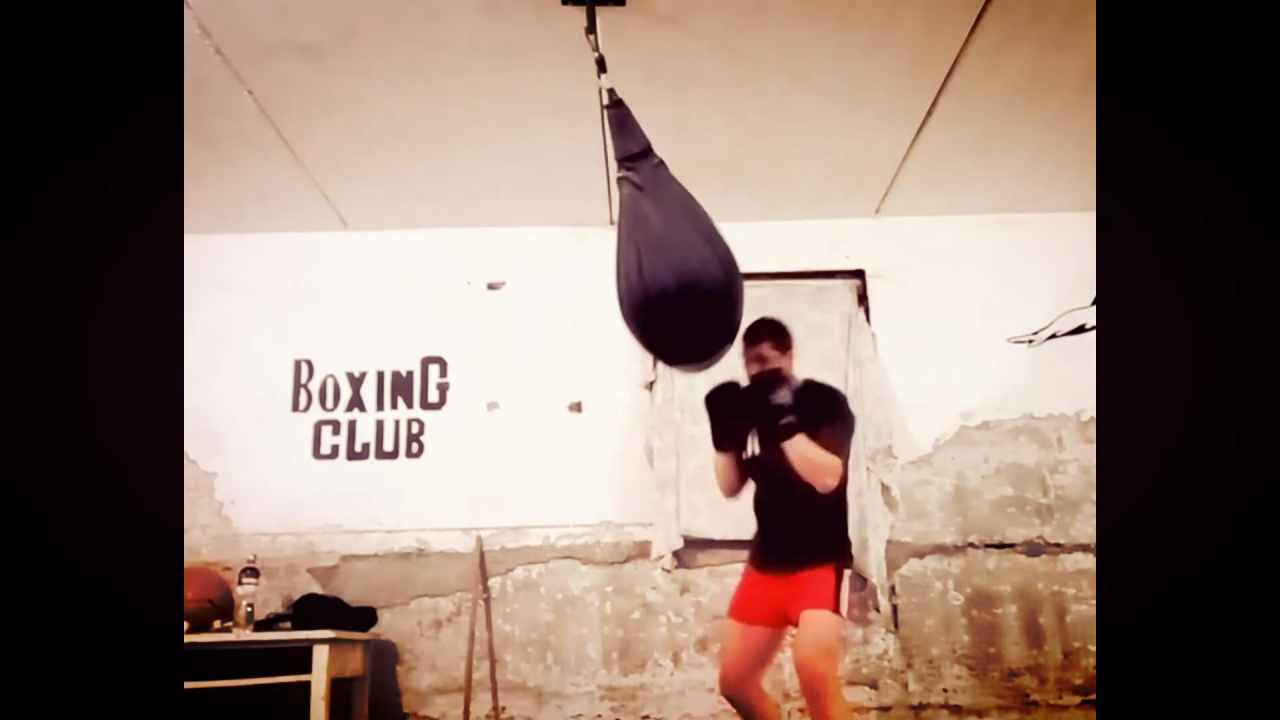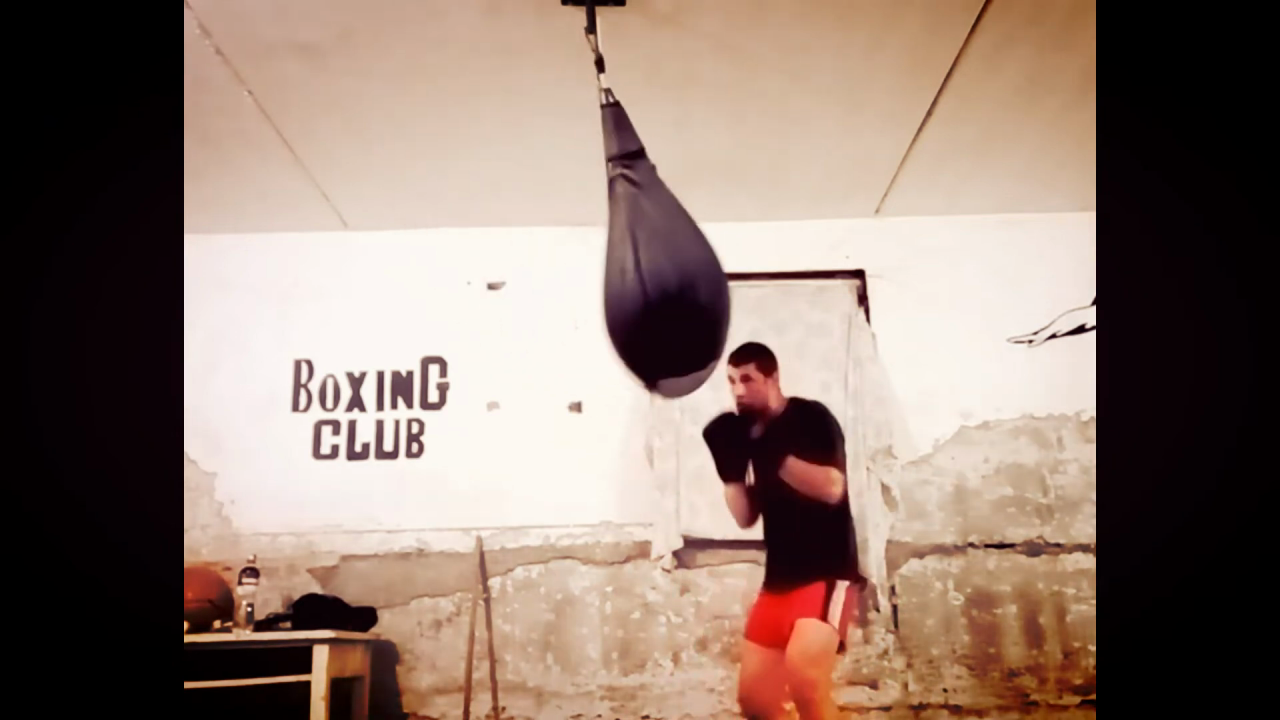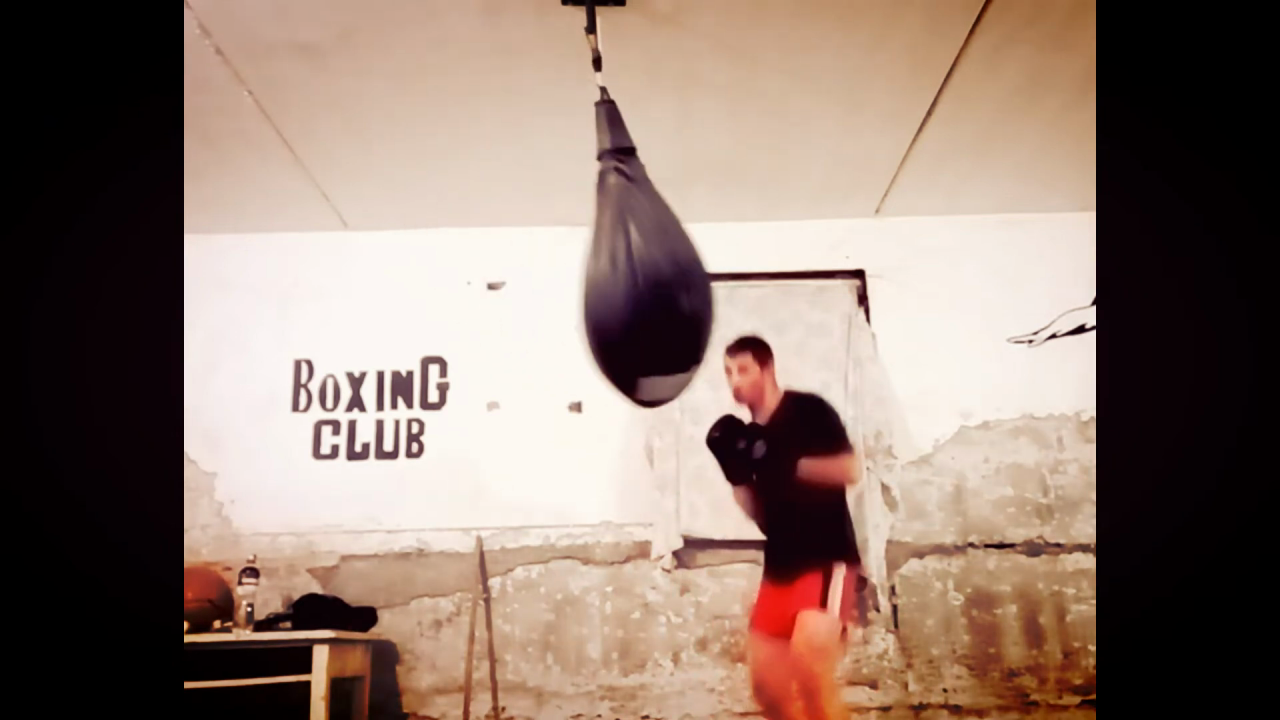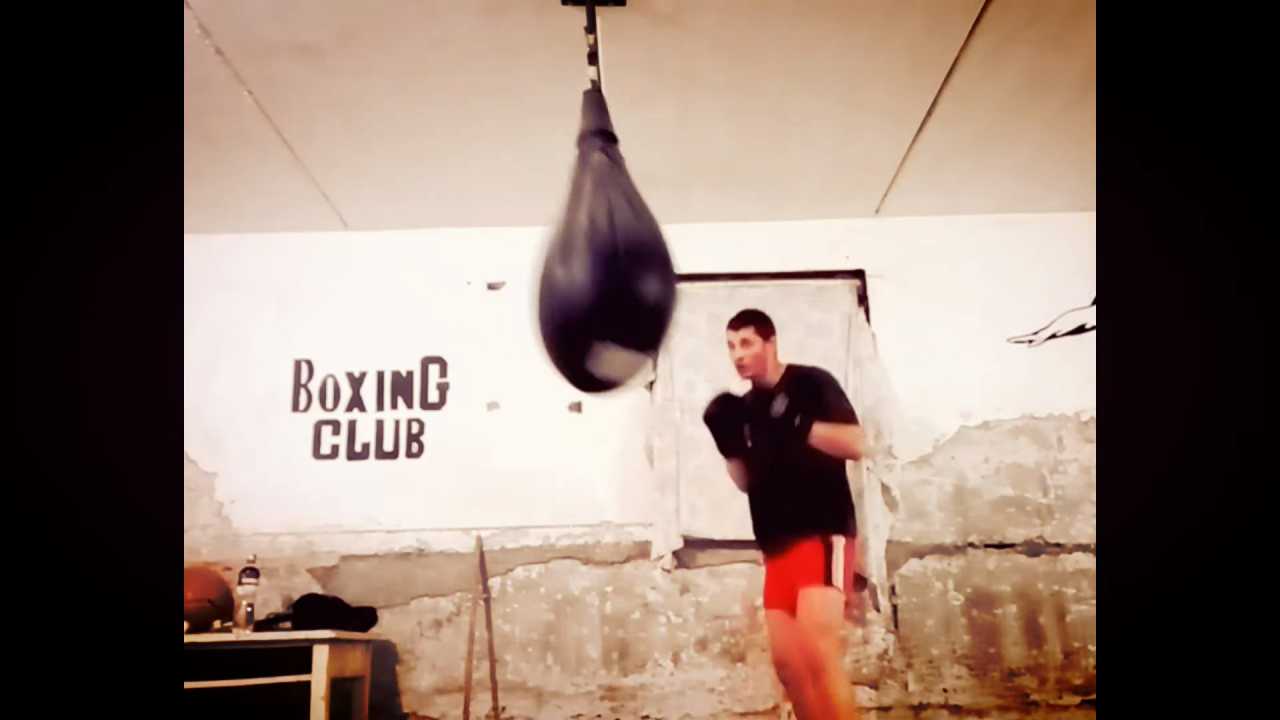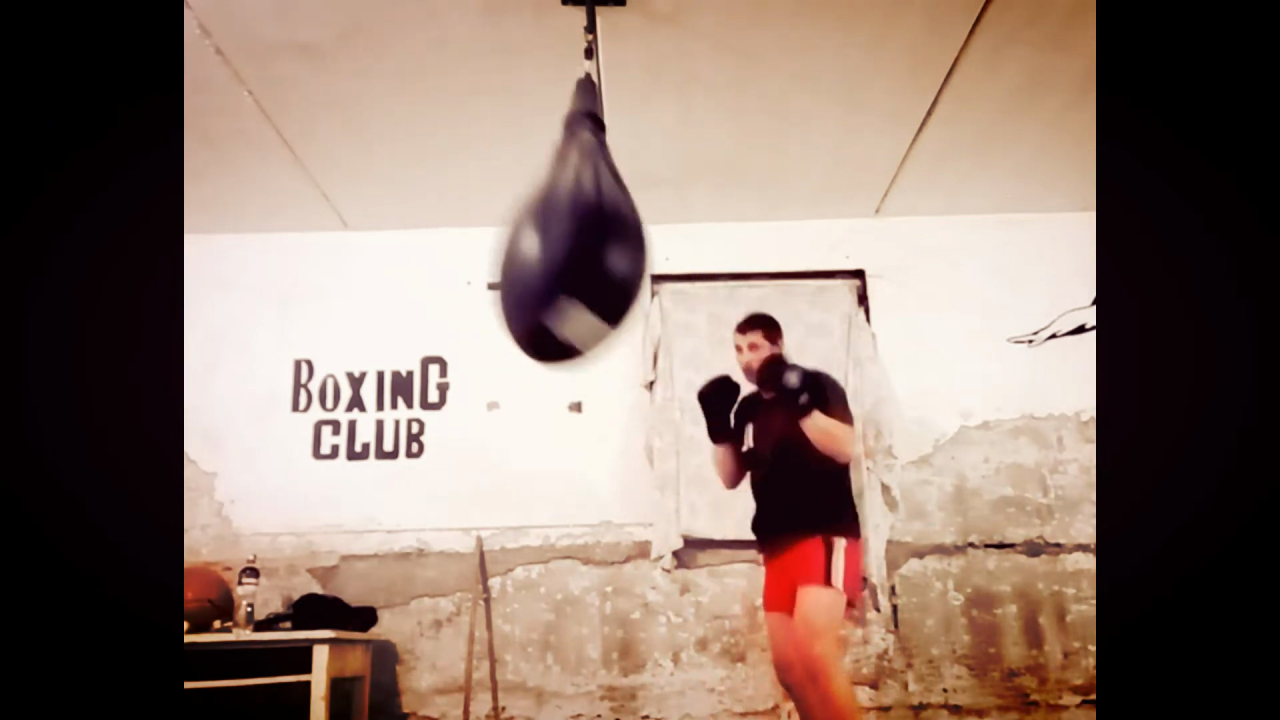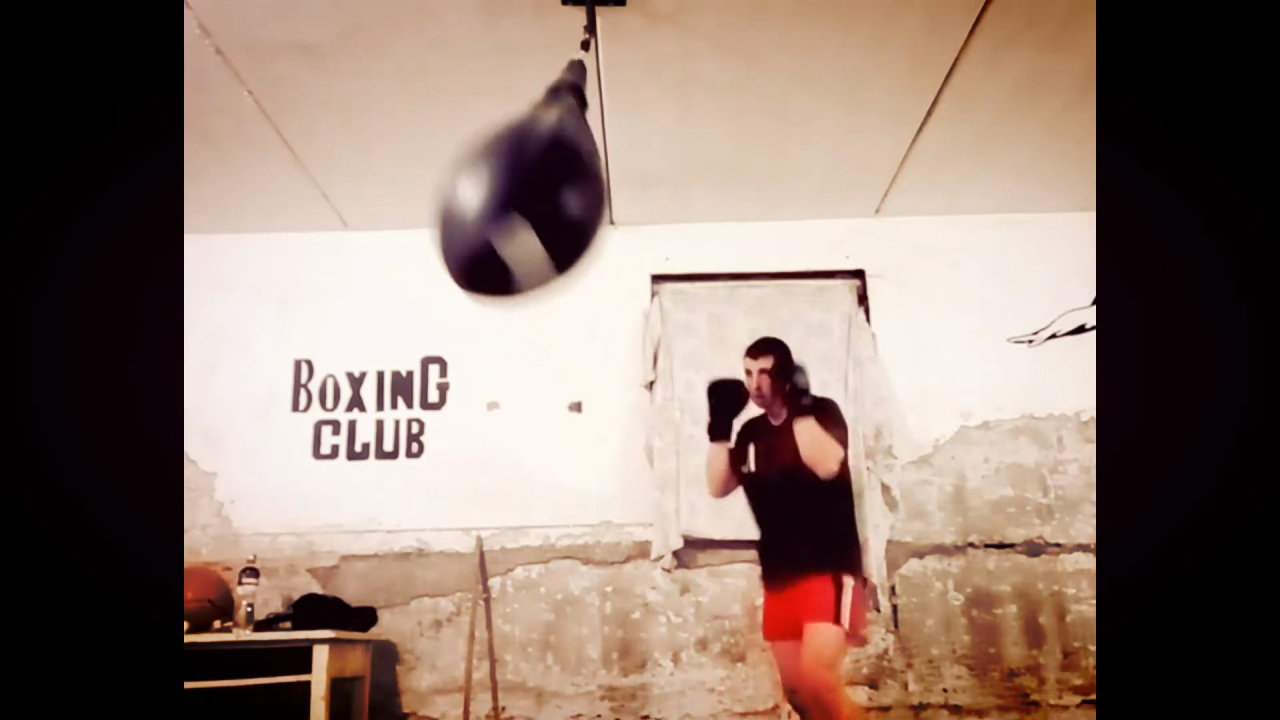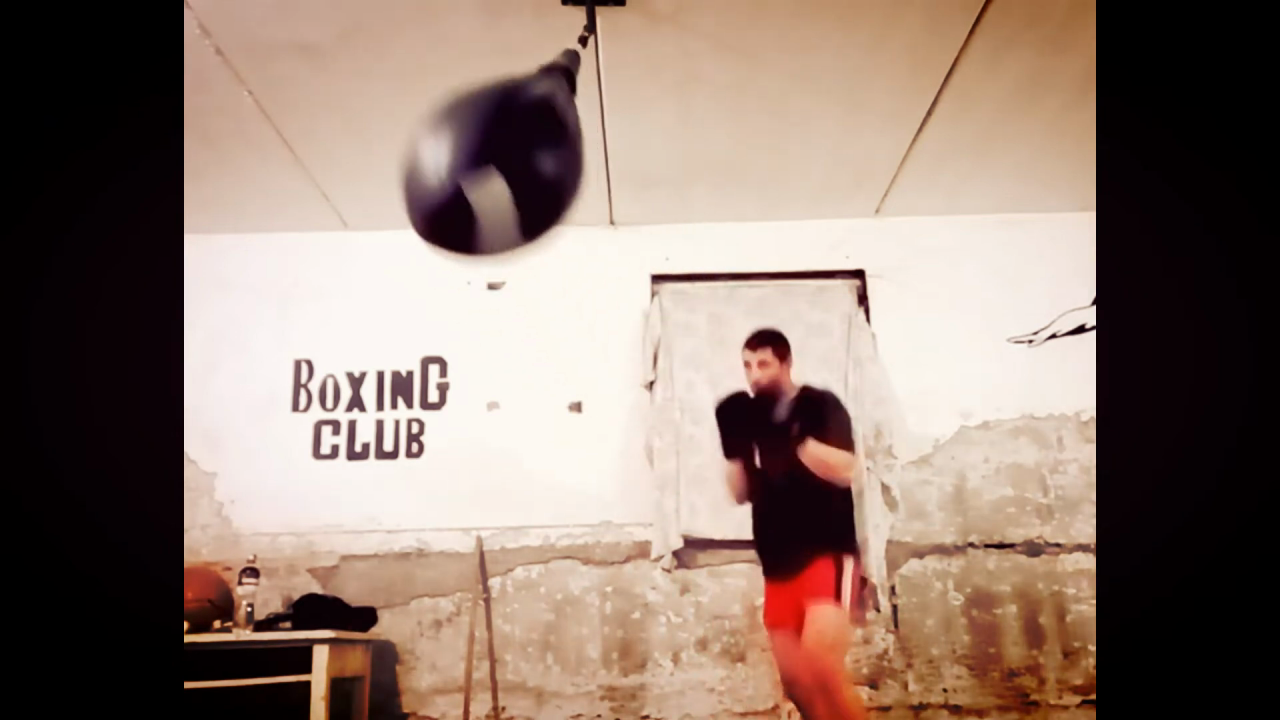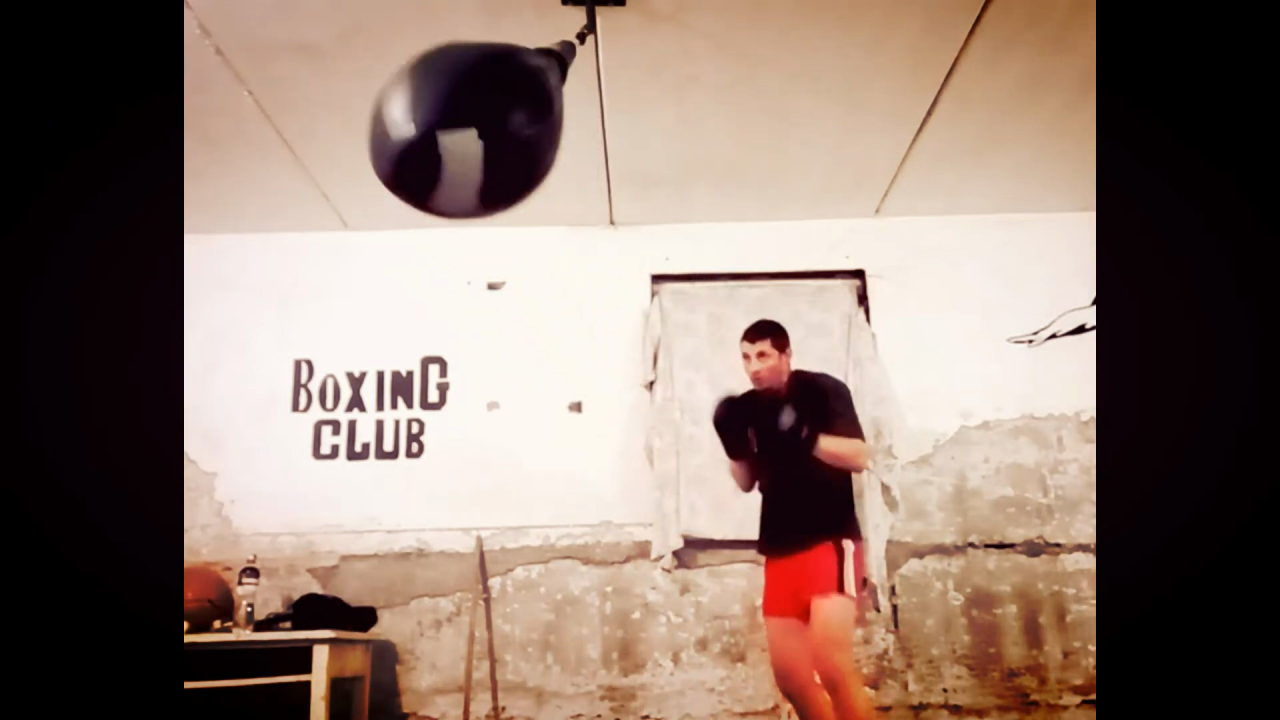
dt=0.1s
person 1, frame 1
left shoulder: (827, 402)
right shoulder: (748, 407)
left elbow: (826, 477)
right elbow: (729, 487)
left wrist: (786, 422)
right wrist: (723, 432)
left hip: (821, 562)
right hip: (767, 563)
left knee: (814, 669)
right knee: (734, 681)
person 1, frame 2
left shoulder: (811, 418)
right shoulder: (747, 435)
left elbow: (832, 488)
right elbow: (744, 516)
left wrist: (774, 456)
right wrist: (728, 469)
left hip: (827, 575)
right hip: (779, 580)
left knee: (804, 676)
person 1, frame 3
left shoulder: (810, 411)
right shoulder: (749, 435)
left elbow: (849, 471)
right elbow: (755, 512)
left wrist: (786, 462)
right wrist: (733, 468)
left hip: (826, 564)
right hip: (780, 572)
left knee: (810, 670)
right knee: (768, 687)
person 1, frame 4
left shoulder: (813, 383)
right shoulder: (746, 409)
left elbow: (857, 444)
right elbow: (747, 482)
left wrist: (797, 423)
right wrist: (728, 439)
left hip: (824, 535)
right hip: (779, 544)
left knee: (818, 650)
right knee: (788, 664)
person 1, frame 5
left shoulder: (816, 385)
right shoulder: (748, 407)
left elbow: (844, 448)
right elbow: (730, 477)
left wrist: (799, 402)
right wrist: (718, 425)
left hip: (826, 536)
right hip: (780, 545)
left knee: (814, 651)
right knee: (788, 668)
person 1, frame 6
left shoulder: (820, 411)
right shoulder: (752, 430)
left elbow: (827, 464)
right elbow: (717, 486)
left wrist: (799, 404)
right wrist: (719, 425)
left hip: (829, 569)
right hip: (780, 573)
left knee: (819, 679)
right knee: (797, 688)
person 1, frame 7
left shoulder: (821, 406)
right shoulder: (753, 422)
left elbow: (844, 472)
right elbow: (741, 493)
left wrist: (793, 433)
right wrist: (731, 439)
left hip: (828, 556)
right hip: (780, 566)
left knee: (823, 666)
right knee: (796, 683)
person 1, frame 8
left shoulder: (823, 390)
right shoulder: (752, 408)
left elbow: (860, 456)
right elbow: (745, 481)
left wrist: (803, 435)
right wrist: (733, 441)
left hip: (830, 541)
right hip: (781, 550)
left knee: (831, 661)
right knee: (790, 675)
